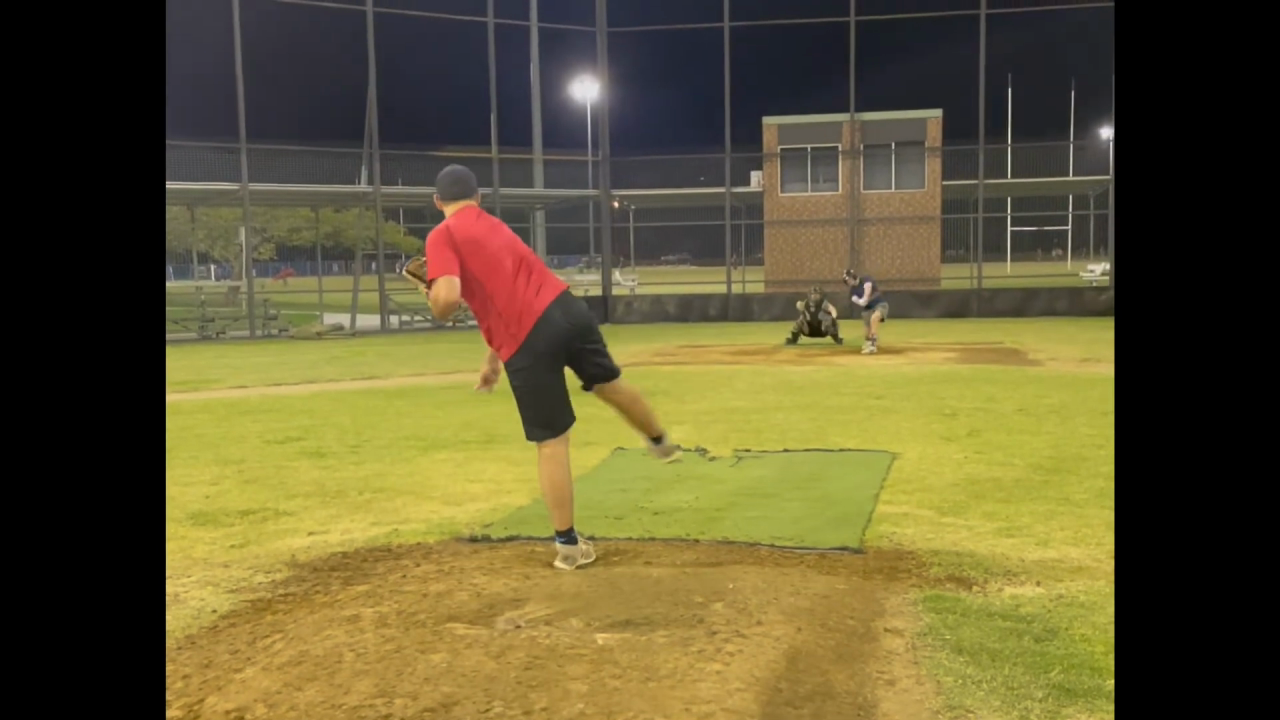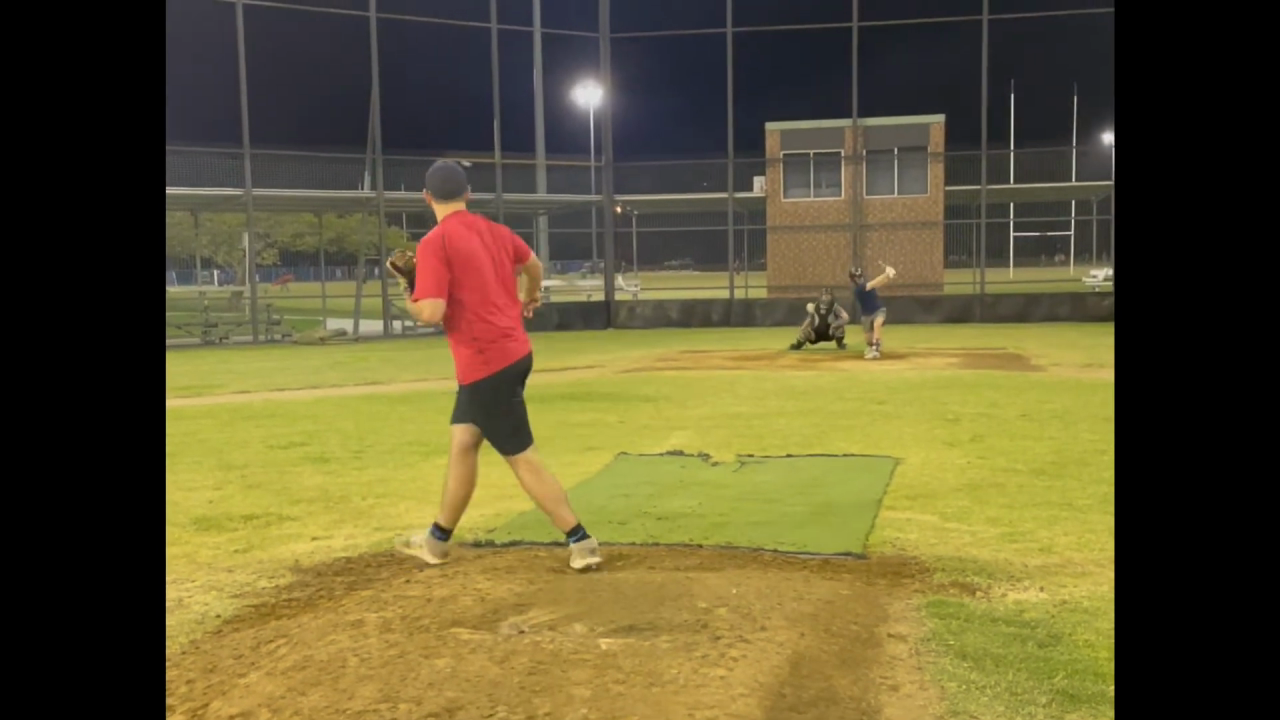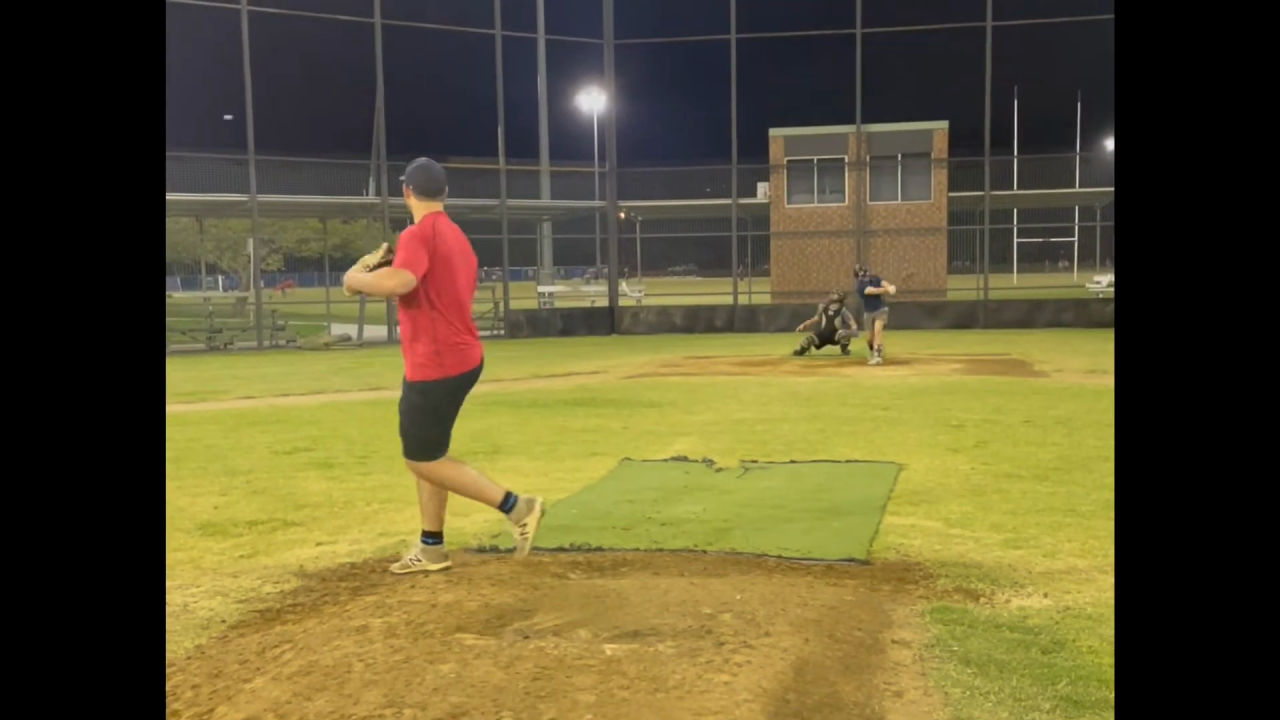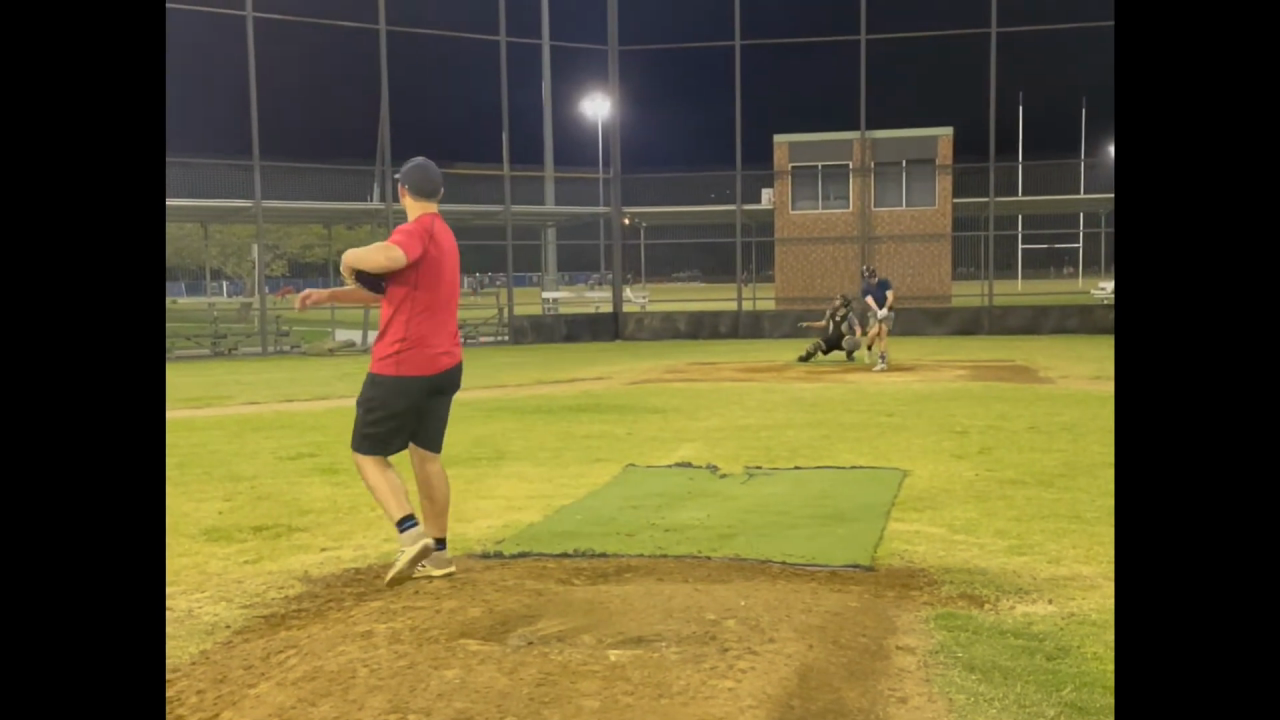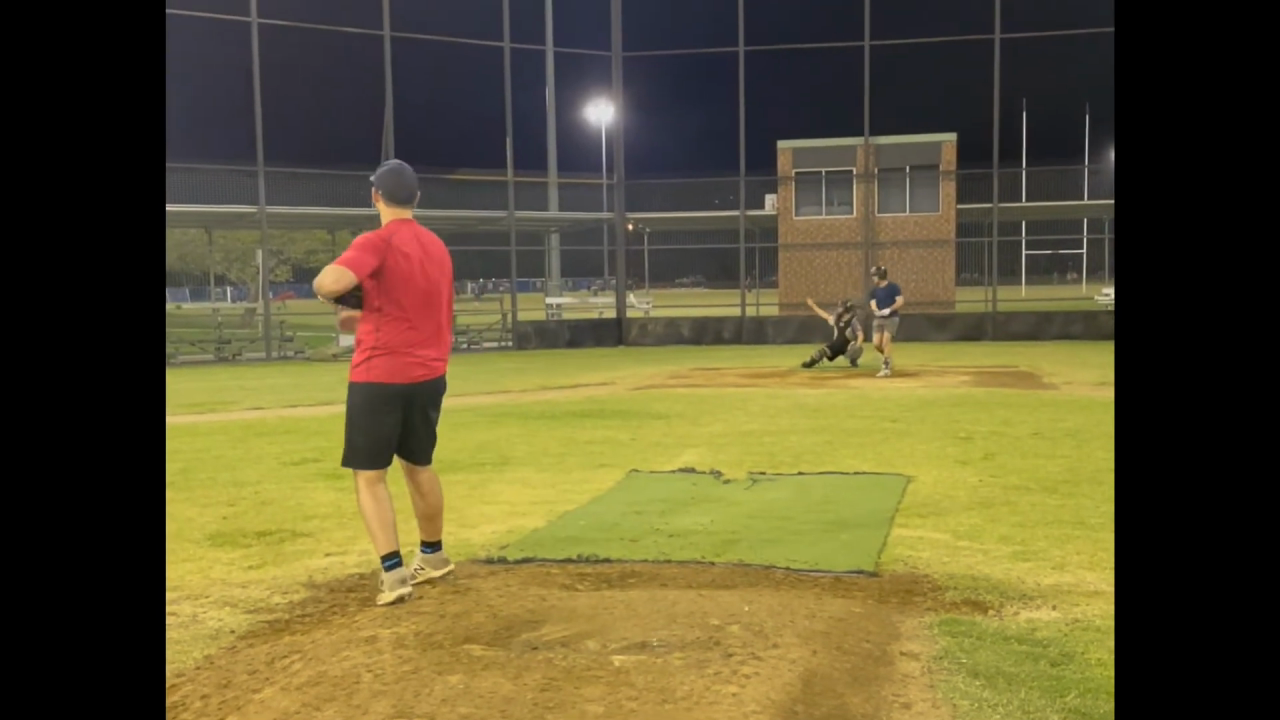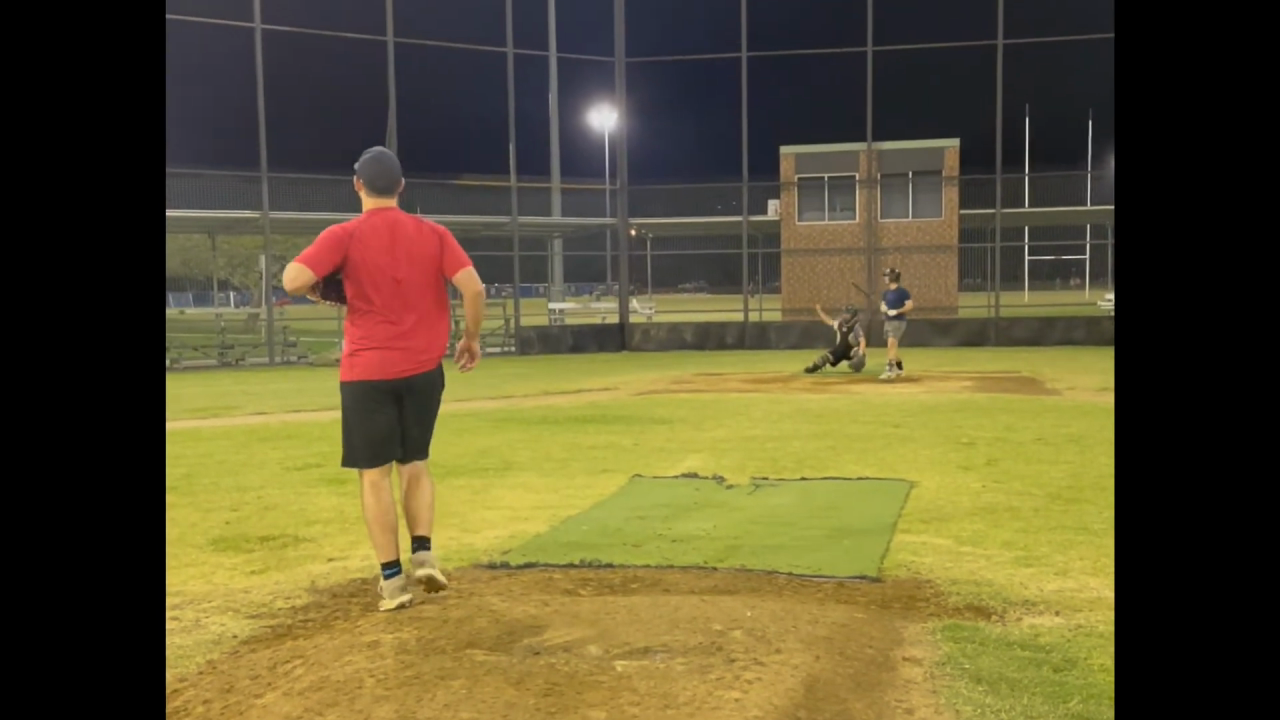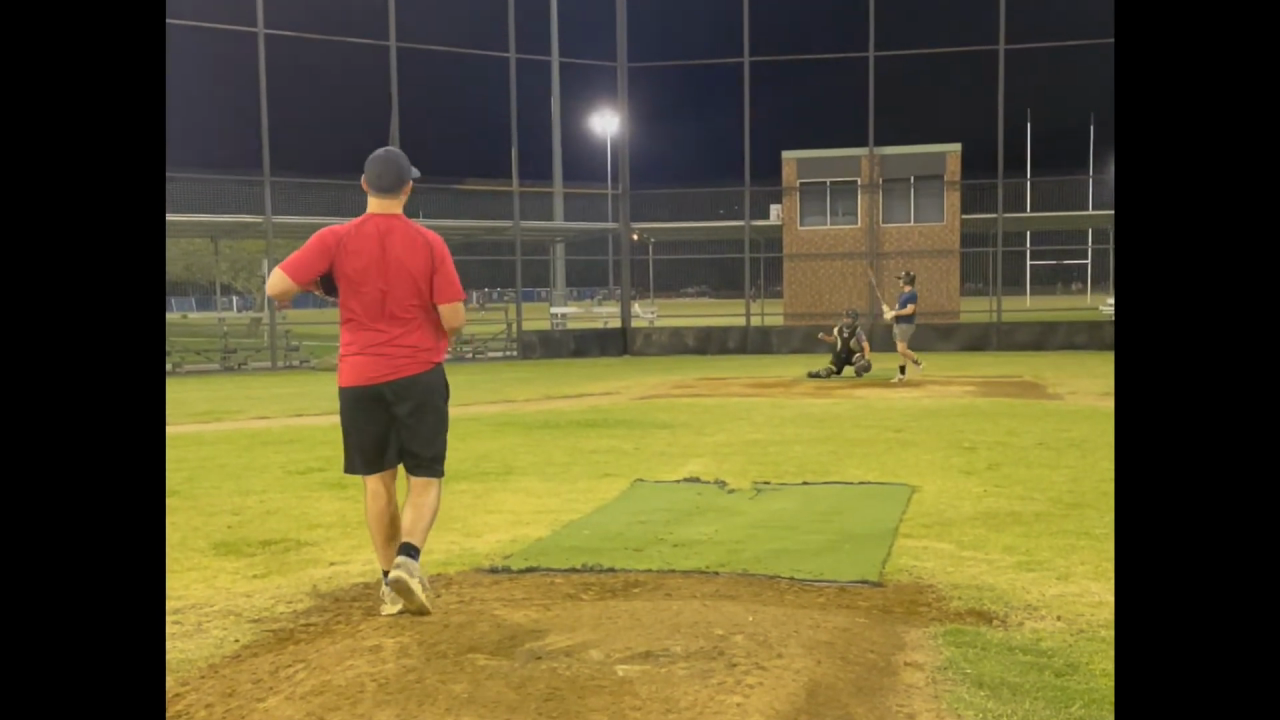
dt=0.3s
person 1, frame 1
left shoulder: (443, 235)
right shoulder: (496, 225)
left elbow: (446, 297)
left wrist: (439, 311)
right wrist: (493, 360)
left hip: (527, 342)
right hip: (566, 311)
left knee: (551, 444)
right knee: (607, 381)
left ankle: (569, 544)
right ankle: (661, 442)
person 1, frame 2
left shoulder: (434, 243)
right shoulder: (494, 230)
left elbow: (431, 313)
right elbow: (533, 265)
left wrist: (410, 303)
right wrist: (531, 294)
left hip: (486, 365)
right hip: (513, 352)
left knee: (520, 457)
right knee: (462, 441)
left ankle: (583, 543)
right ankle: (438, 540)
person 1, frame 3
left shoulder: (420, 234)
right shoulder: (458, 238)
left elbow: (399, 282)
left wrist: (356, 278)
left hip: (436, 366)
right hip: (460, 360)
left knee: (425, 461)
right knee: (425, 454)
left ankle: (518, 506)
right ankle: (431, 546)
person 1, frame 4
left shoulder: (416, 230)
right shoulder: (443, 236)
left elbow: (387, 260)
right elbow: (386, 290)
left wrist: (351, 256)
right wrist: (328, 295)
left hip: (402, 367)
right hip: (445, 365)
left knee: (370, 456)
right knee: (427, 455)
left ankle: (410, 532)
right ankle: (436, 553)
person 1, frame 5
left shoulder: (375, 241)
right shoulder: (437, 247)
left elbow: (334, 283)
left wrist: (322, 279)
left hip: (378, 375)
right hip: (429, 375)
left knee: (369, 475)
right knee: (419, 467)
left ankle: (393, 572)
right ankle: (433, 555)
person 1, frame 6
left shoulder: (343, 236)
right shoulder: (433, 234)
left elbow: (293, 281)
right elbow: (473, 289)
left wrist: (321, 276)
right wrist: (471, 337)
left hip: (366, 372)
right hip: (424, 369)
left knee: (375, 474)
right knee: (414, 462)
left ankle: (393, 578)
right ankle: (422, 550)
person 1, frame 7
left shoulder: (336, 239)
right shoulder: (429, 243)
left elbow: (276, 288)
right elbow: (454, 319)
left wrist: (321, 282)
right wrist: (440, 335)
left hip: (361, 377)
right hip: (419, 375)
left knee: (378, 478)
right knee: (425, 475)
left ankle: (391, 585)
right ankle: (408, 558)
